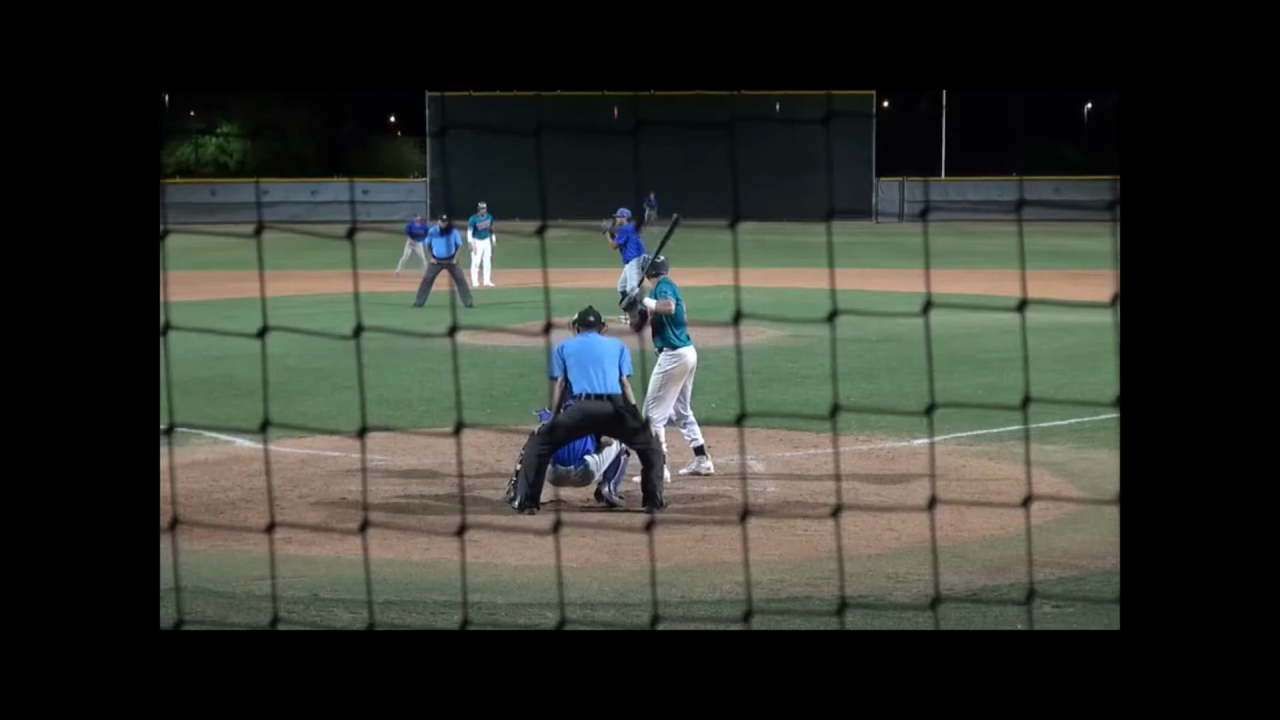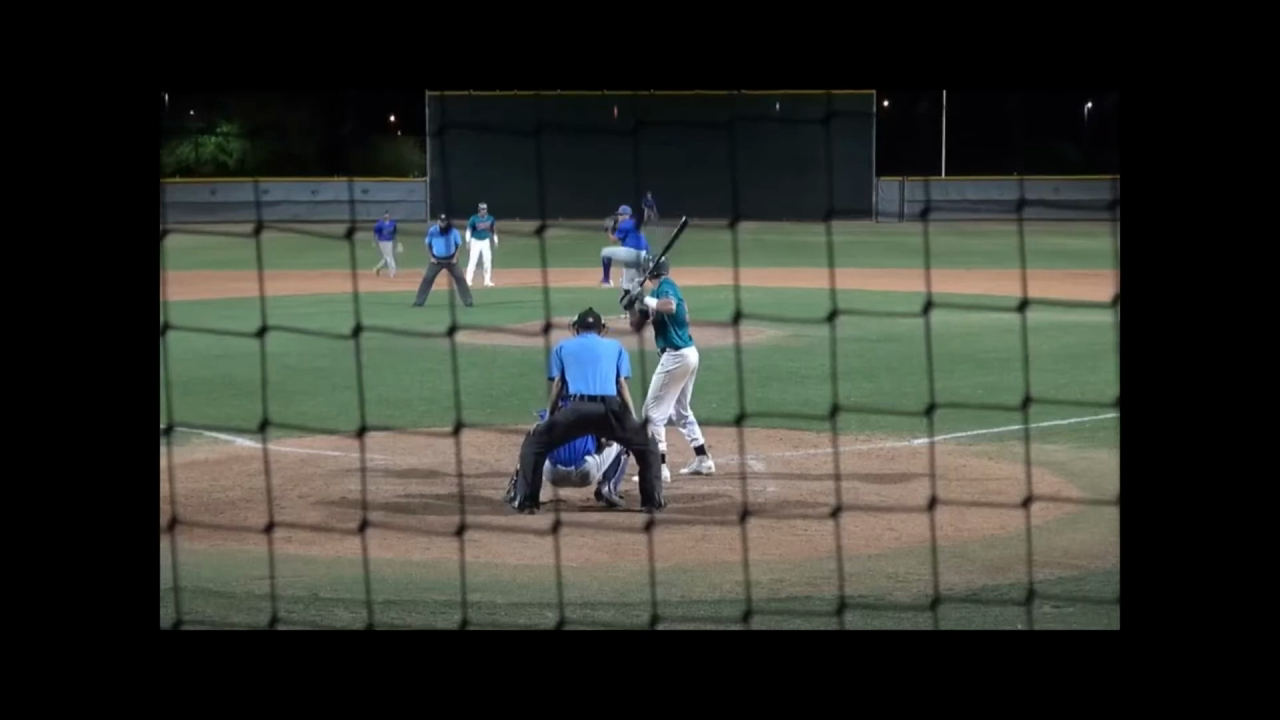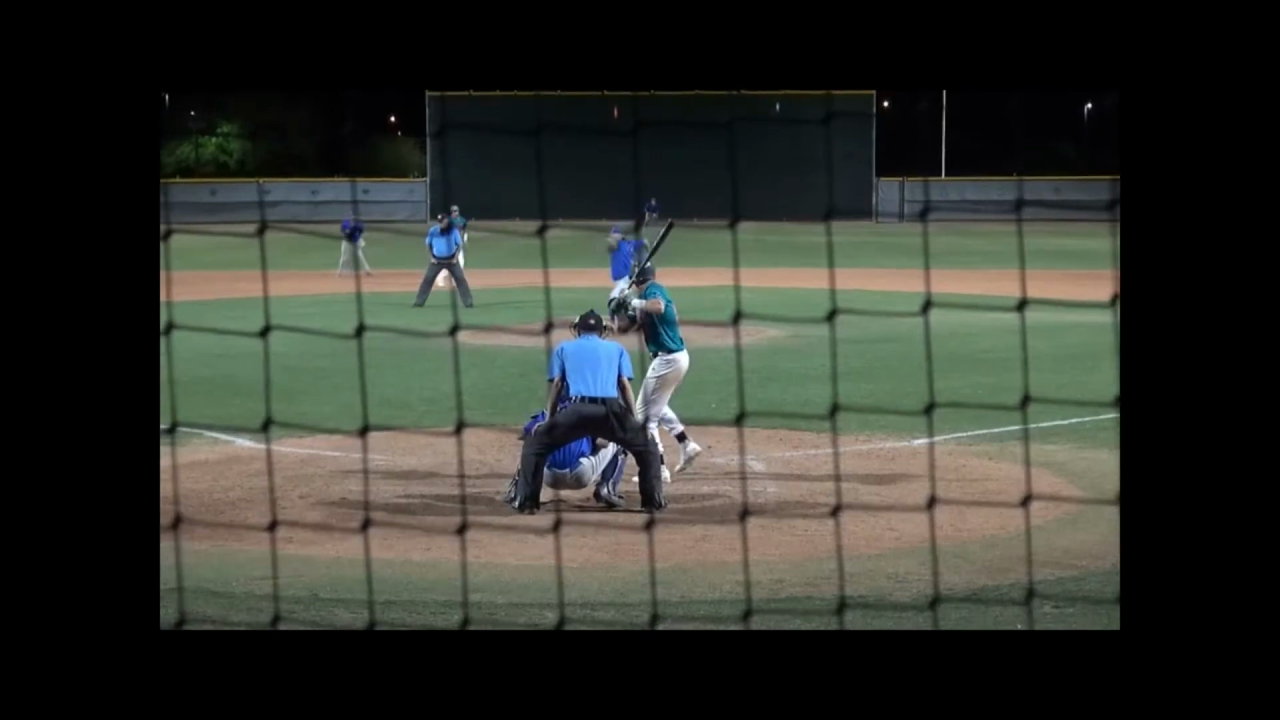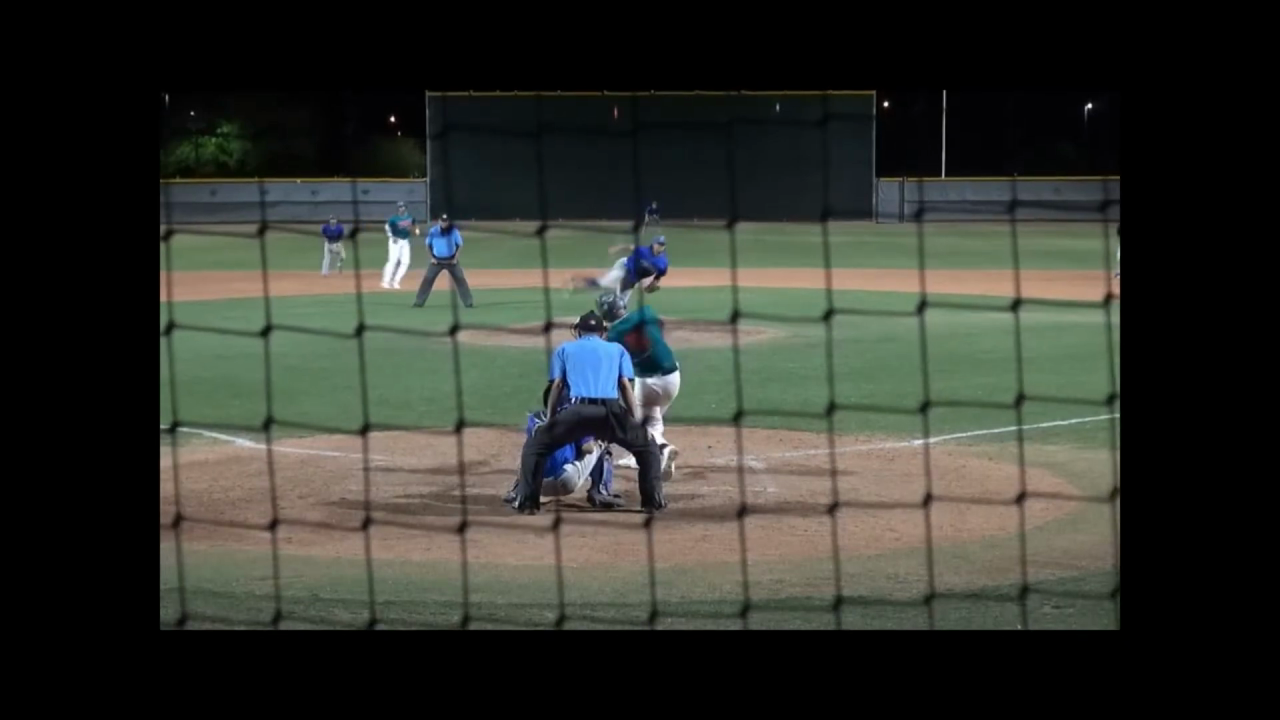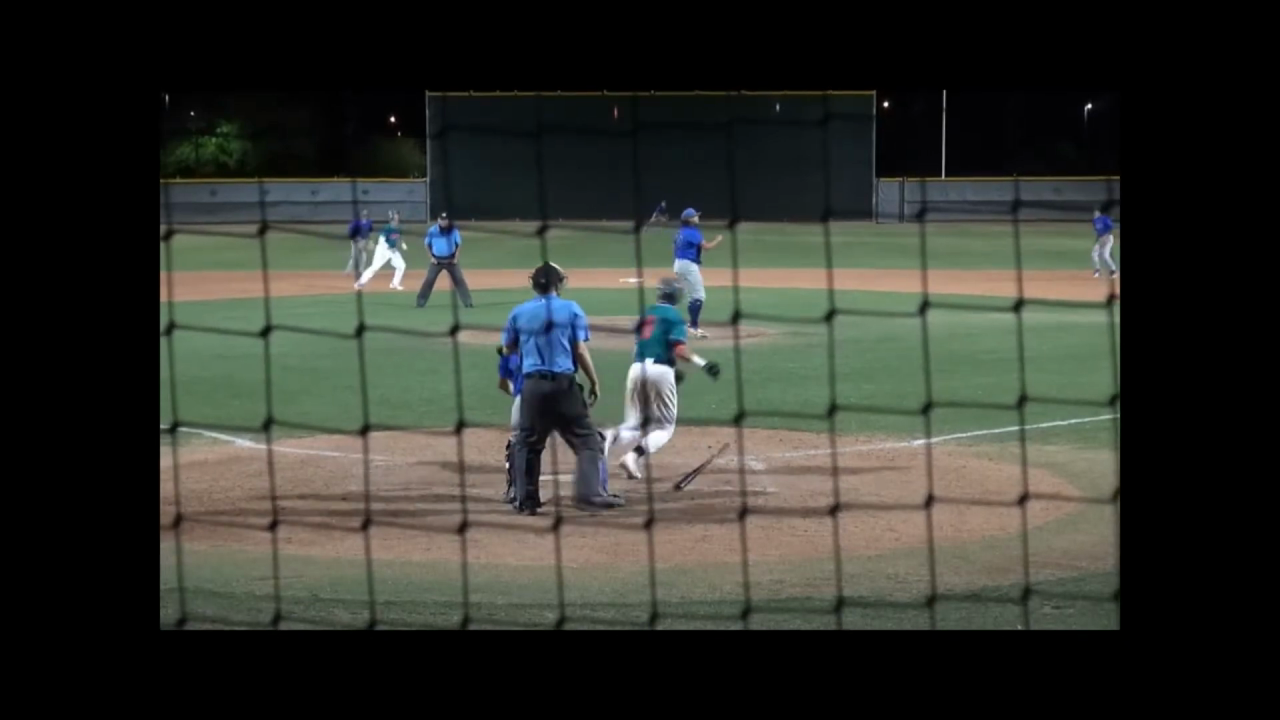
dt=0.7s
person 1, frame 1
left shoulder: (564, 346)
right shoulder: (617, 345)
left elbow: (560, 385)
right elbow: (625, 383)
left wrist: (553, 418)
right wrist: (638, 418)
left hip: (581, 408)
right hip: (613, 408)
left knee: (537, 444)
right knee: (649, 445)
left ankle: (525, 501)
right ankle: (654, 501)
person 1, frame 2
left shoulder: (562, 347)
right shoulder: (616, 346)
left elbow: (557, 384)
right elbow: (622, 384)
left wrist: (548, 418)
right wrist: (635, 420)
left hip: (575, 409)
right hip: (609, 409)
left knee: (534, 444)
right knee: (646, 446)
left ankle: (525, 501)
right ankle: (653, 500)
person 1, frame 3
left shoulder: (563, 348)
right shoulder: (617, 348)
left elbow: (556, 384)
right elbow: (624, 385)
left wrist: (548, 420)
right wrist: (636, 421)
left hip: (577, 410)
right hip: (609, 410)
left knee: (534, 445)
right knee: (646, 447)
left ankle: (525, 501)
right ankle: (653, 501)
person 1, frame 4
left shoulder: (565, 349)
right shoulder: (617, 349)
left elbow: (557, 385)
right elbow: (625, 385)
left wrist: (549, 419)
right wrist: (635, 421)
left hip: (577, 410)
right hip: (610, 411)
left knee: (535, 446)
right knee: (646, 446)
left ankle: (526, 501)
right ankle: (653, 501)
person 1, frame 5
left shoulder: (519, 313)
right shoulder: (571, 309)
left elbow: (508, 348)
right elbow: (581, 351)
right wrist: (594, 382)
left hip: (533, 385)
right hip: (564, 384)
left knee: (527, 444)
right knee: (586, 440)
left ankle: (525, 500)
right ankle: (589, 493)
person 2, frame 1
left shoulder: (663, 286)
right shoulder: (658, 288)
left elbow: (669, 308)
right elbow: (637, 326)
left wrist: (643, 300)
right wrist: (634, 304)
left hip: (674, 355)
right hip: (685, 353)
left knee: (653, 411)
right knee: (680, 410)
right ankle: (701, 460)
person 2, frame 2
left shoulder: (665, 286)
right shoulder: (659, 289)
left elbow: (669, 306)
right elbow: (637, 325)
left wrist: (644, 298)
right wrist: (632, 303)
left hip: (676, 356)
right hip: (687, 354)
left knee: (653, 412)
right knee: (680, 410)
left ankle: (659, 467)
right ankle: (703, 460)
person 2, frame 3
left shoulder: (653, 289)
right shoulder: (641, 296)
left elbow: (658, 307)
right elbow: (623, 328)
left wrist: (632, 302)
right wrist: (619, 309)
left hip: (669, 359)
right hip: (672, 358)
left knee: (645, 413)
right knee: (657, 407)
left ankle: (660, 469)
right ankle: (687, 445)
person 2, frame 4
left shoulder: (613, 335)
right shoulder: (644, 314)
right elbow: (659, 324)
left hip: (648, 382)
right hip: (672, 378)
left knee: (644, 420)
right knee: (652, 419)
left ankle: (662, 448)
person 2, frame 5
left shoulder: (647, 313)
right shoulder: (675, 317)
right elbow: (679, 350)
right wrist: (703, 364)
left hip: (637, 369)
right hip: (660, 371)
left knee: (634, 424)
right knee: (664, 426)
left ankle: (612, 437)
right ankle: (633, 457)
